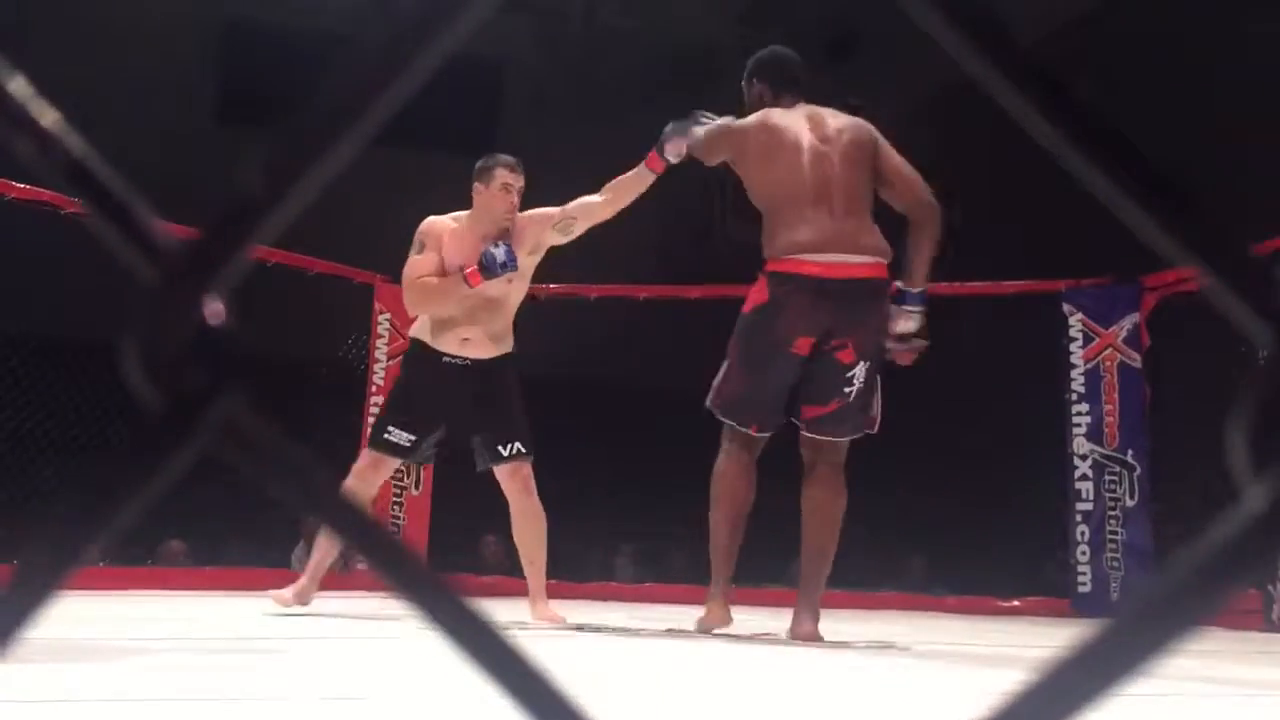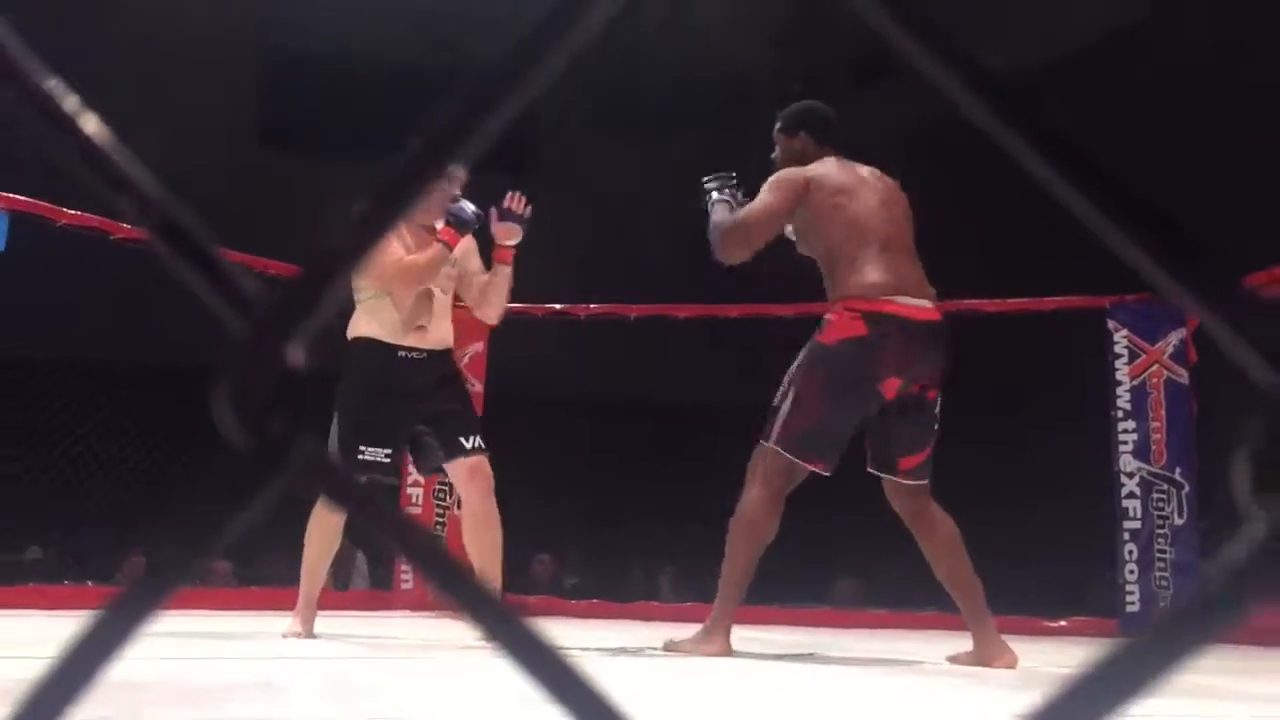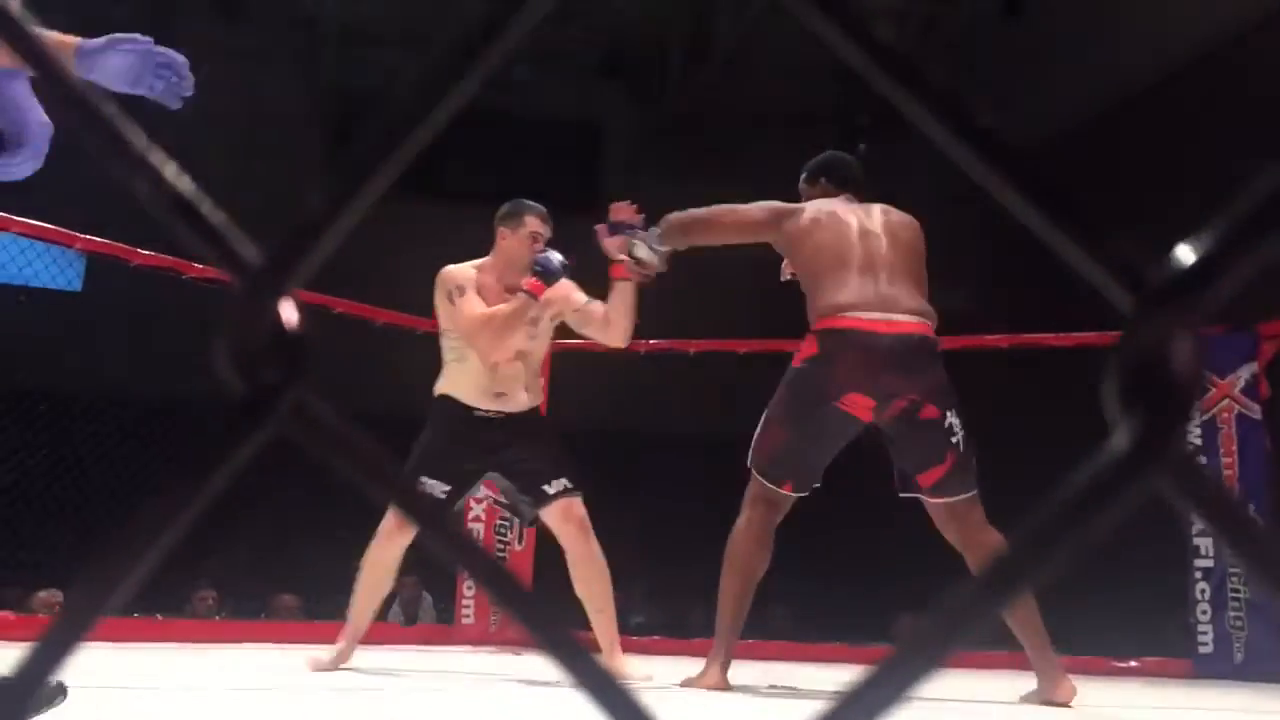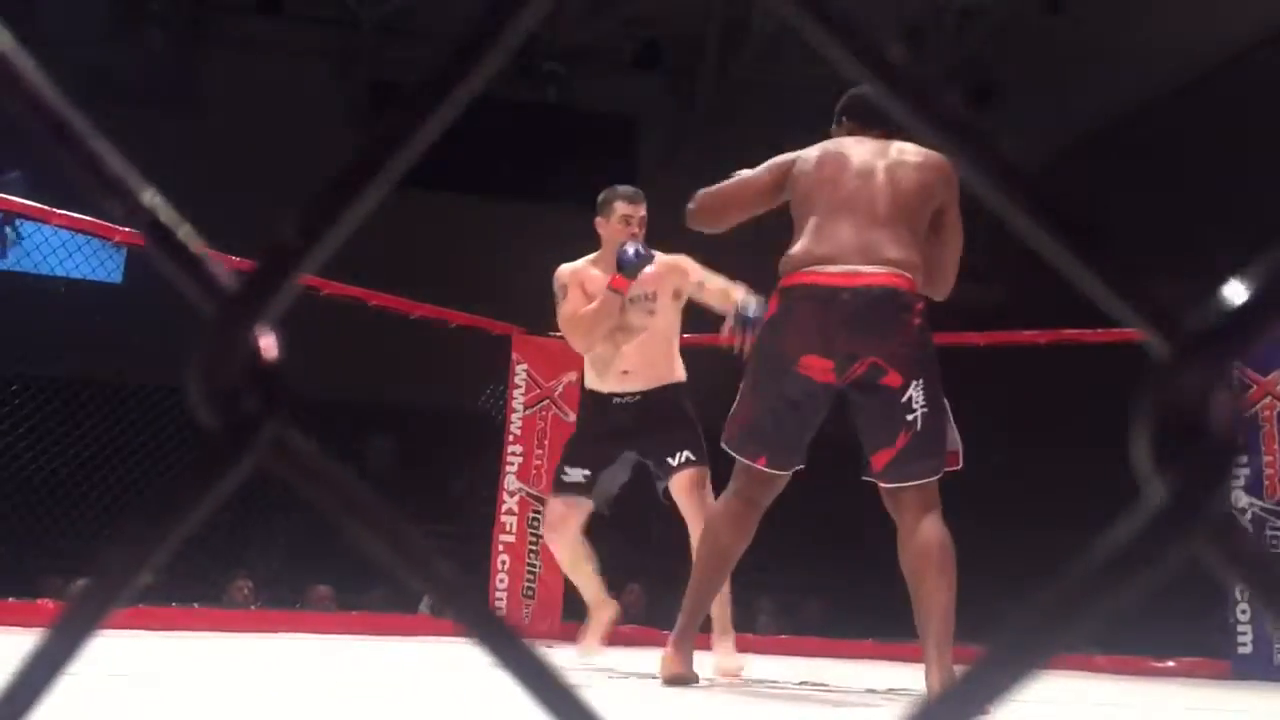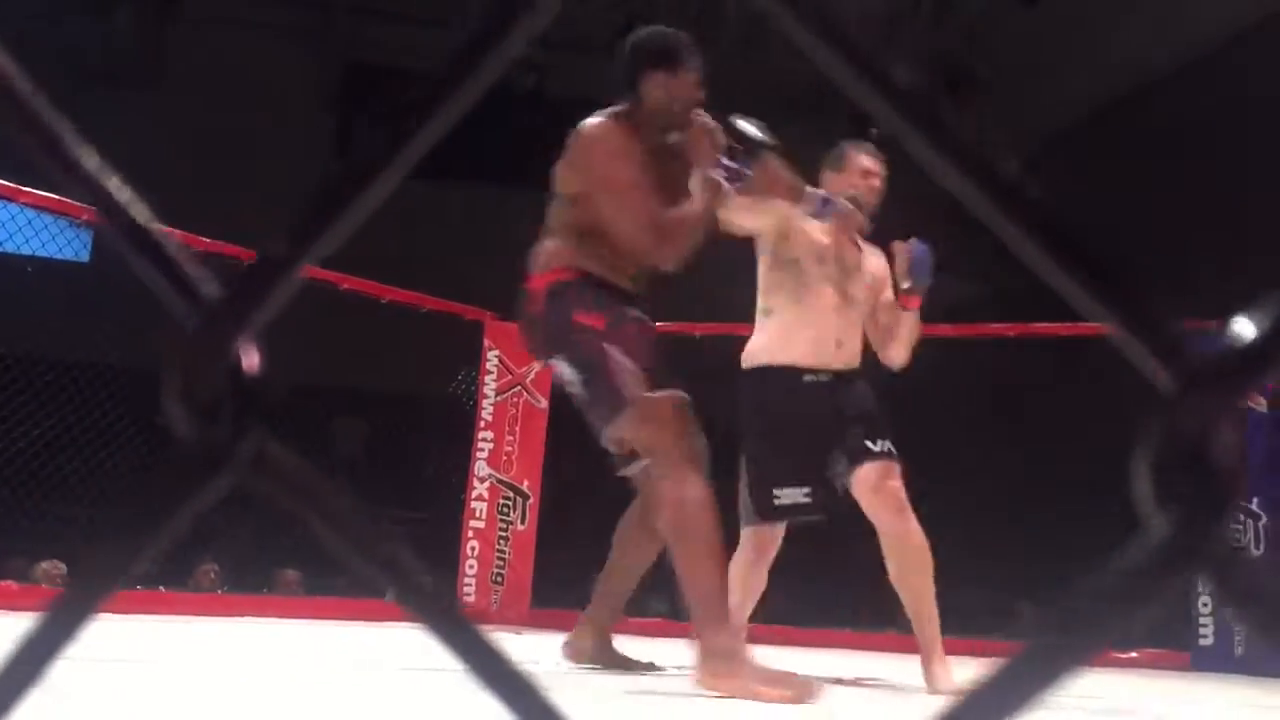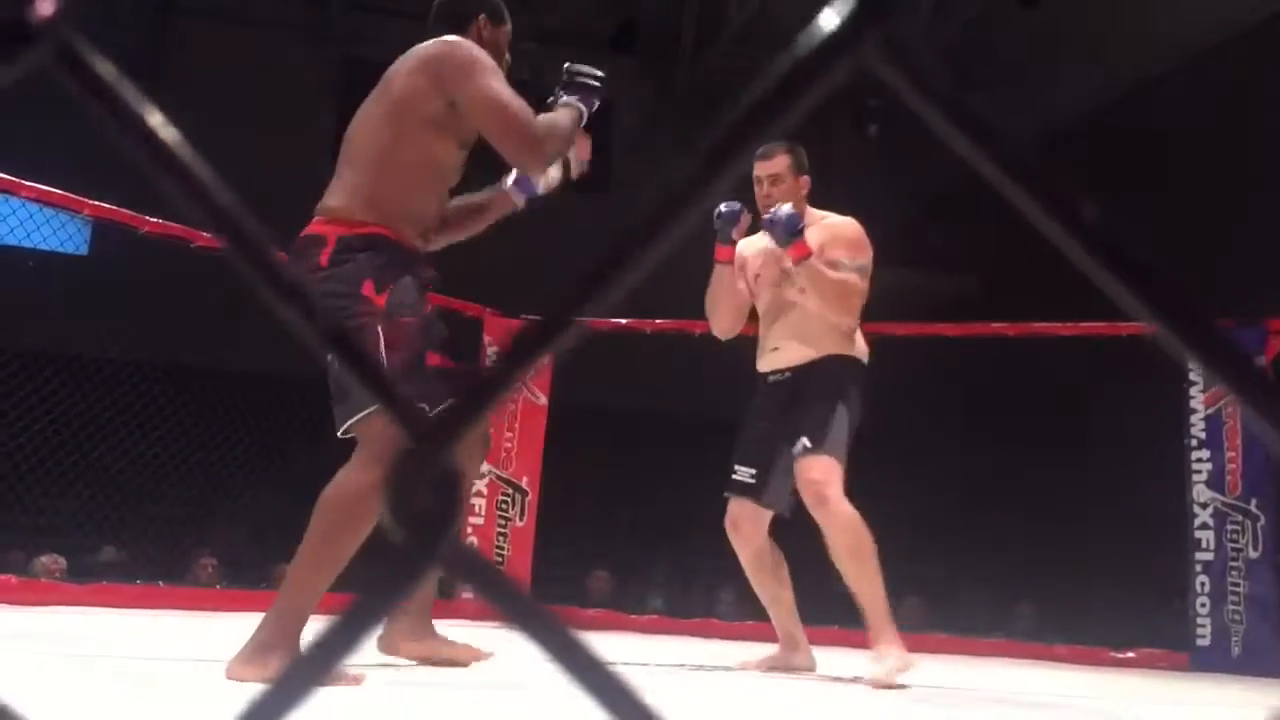
dt=0.7s
person 1, frame 1
left shoulder: (742, 131)
right shoulder: (858, 130)
left elbow: (693, 143)
right elbow: (924, 209)
left wrist: (707, 128)
right wrist: (909, 297)
left hip: (791, 286)
right hip: (862, 290)
left knee: (741, 439)
right knee: (825, 456)
left ankle: (719, 596)
right ankle: (807, 611)
person 1, frame 2
left shoulder: (798, 180)
right shoulder: (885, 187)
left elbow: (732, 246)
left wrist: (721, 203)
left hip: (864, 329)
right hip: (923, 334)
left knee: (769, 471)
right knee: (911, 496)
left ankle: (717, 629)
right ankle: (987, 637)
person 1, frame 3
left shoulder: (793, 217)
right shoulder: (904, 225)
left elbow: (693, 224)
left wrist: (651, 240)
left hip: (839, 352)
right hip: (915, 355)
left knee: (761, 506)
right knee: (965, 523)
left ankle: (716, 665)
right ankle: (1050, 671)
person 1, frame 4
left shoulder: (803, 160)
right shoulder: (935, 169)
left elbow: (700, 214)
right elbow: (941, 284)
left wrist: (738, 207)
left hip: (802, 308)
right hip: (887, 312)
left knee: (750, 489)
right knee: (916, 503)
left ankle: (680, 647)
right ankle: (942, 679)
person 1, frame 5
left shoulder: (679, 133)
right shoulder: (603, 141)
right elbow: (665, 250)
right wrist: (710, 176)
left hip: (604, 310)
right hip: (571, 305)
left knee: (666, 476)
right knee: (680, 455)
left ankle: (592, 632)
right ankle: (721, 654)
person 1, frame 6
left shoulder: (429, 90)
right shoulder: (453, 57)
left elbow: (436, 226)
right elbow: (531, 141)
left wrist: (528, 183)
right wrist: (572, 104)
left hip: (382, 269)
right hip: (355, 261)
left knee: (463, 443)
right knee: (393, 449)
left ankle: (409, 624)
right ankle: (269, 645)
person 2, frame 1
left shoulder: (535, 230)
right shoulder: (436, 230)
left elbow: (601, 204)
right elbow: (414, 300)
left wrist: (658, 160)
right wrist: (476, 276)
left hip: (490, 373)
right hip: (429, 365)
left knee: (519, 482)
right knee: (369, 470)
left ankle: (539, 598)
right ankle: (308, 580)
person 2, frame 2
left shoulder: (457, 236)
left elbow: (490, 312)
right elbow: (402, 280)
left wrist: (505, 247)
right wrist: (453, 237)
left hip: (437, 369)
right hip: (377, 363)
left knee: (477, 481)
right ankle: (305, 609)
person 2, frame 3
left shoulder: (555, 289)
right shoulder: (456, 279)
left elbow: (615, 331)
right elbow: (486, 337)
left wrist: (622, 265)
right wrist: (536, 288)
left hip: (522, 424)
right hip: (459, 419)
left knee: (575, 523)
right knee: (397, 526)
left ankle: (612, 651)
right ankle: (348, 639)
person 2, frame 4
left shoulder: (671, 269)
right shoulder: (571, 276)
left elbow: (727, 293)
right elbow: (581, 339)
left wrist: (747, 307)
right wrist: (619, 281)
left hip: (663, 403)
right hip: (602, 409)
left knee: (696, 501)
right knee: (559, 523)
left ankle: (723, 635)
right ankle: (600, 608)
person 2, frame 5
left shoulder: (873, 264)
right shoulder: (788, 221)
left elbow: (893, 356)
right elbow: (737, 211)
left wrist: (911, 293)
right wrist: (808, 200)
left hip: (842, 388)
right hip: (777, 391)
left knee: (888, 501)
right knee: (762, 541)
left ankle: (933, 657)
person 2, frame 6
left shoulder: (841, 232)
right shoulder: (753, 246)
left elbow: (846, 308)
right elbow: (723, 325)
left wrist: (797, 249)
right wrist: (725, 250)
left hip: (827, 377)
right hip: (773, 388)
left knee: (818, 486)
right knee: (743, 525)
left ankle: (886, 638)
right ankle: (794, 644)
